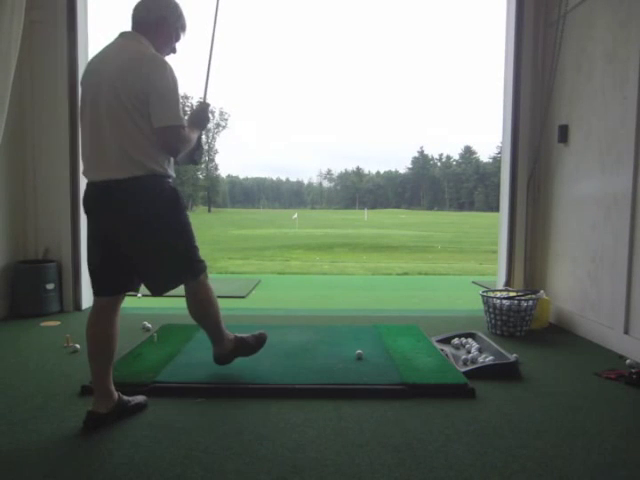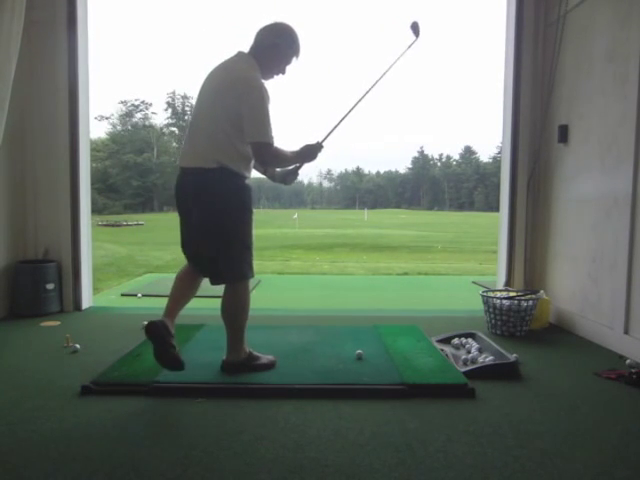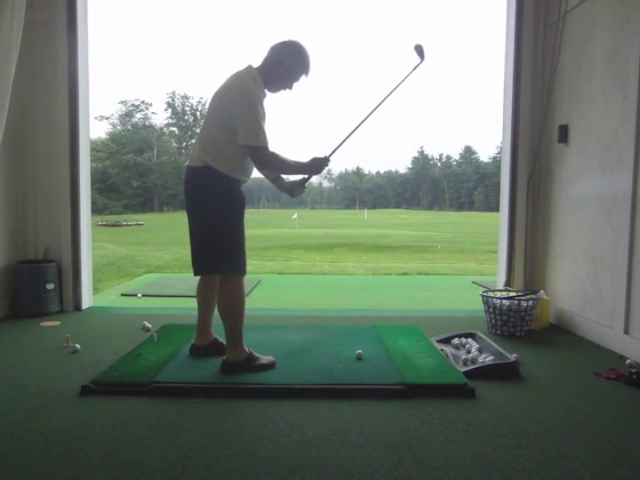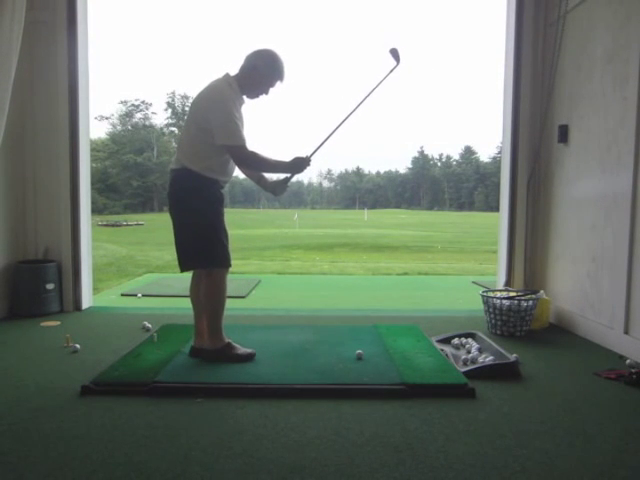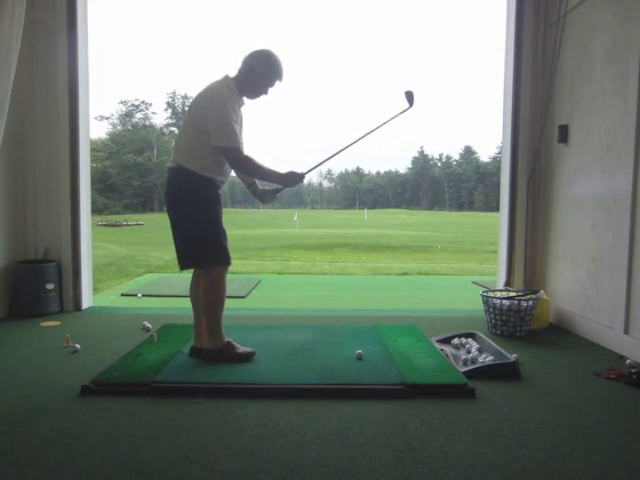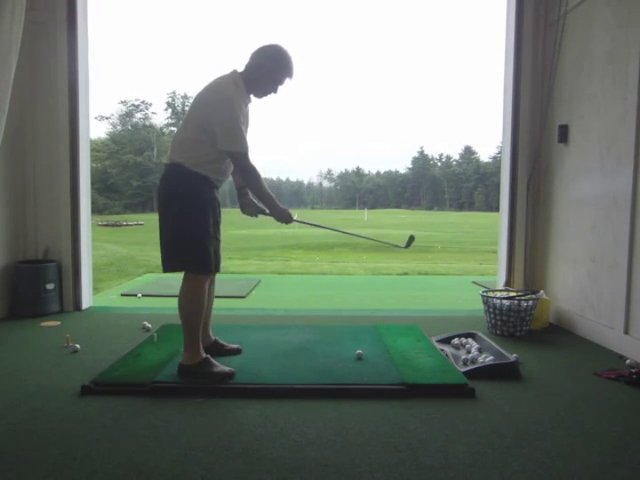
dt=0.7s
person 1, frame 1
left shoulder: (96, 63)
right shoulder: (155, 67)
right elbow: (173, 142)
left wrist: (182, 133)
right wrist: (195, 127)
left hip: (101, 191)
right hip: (145, 191)
left knee: (107, 297)
right knee: (193, 275)
left ankle: (103, 399)
right ankle: (224, 344)
person 1, frame 2
left shoulder: (223, 71)
right shoulder: (252, 86)
right elbow: (264, 153)
left wrist: (274, 173)
right wrist: (299, 157)
left hip: (191, 178)
right hip: (221, 185)
left knee: (198, 263)
right knee: (237, 275)
left ankle: (166, 321)
right ankle: (236, 354)
person 1, frame 3
left shoulder: (244, 85)
right shoulder: (247, 92)
left elbow: (254, 154)
right elbow: (260, 156)
left wrist: (283, 183)
right wrist: (306, 168)
left hip: (207, 183)
right hip: (215, 185)
left knee: (213, 267)
right knee: (231, 270)
left ankle: (204, 338)
right ankle: (236, 353)
person 1, frame 4
left shoulder: (227, 95)
right shoulder: (222, 97)
left elbow: (237, 155)
right elbow: (241, 156)
left wrist: (266, 183)
right wrist: (288, 166)
left hip: (198, 187)
right hip: (195, 187)
left knee: (206, 266)
right knee: (216, 266)
left ankle: (202, 339)
right ankle: (215, 342)
person 1, frame 5
left shoulder: (230, 98)
right shoulder: (219, 98)
left elbow: (234, 157)
right elbow: (236, 159)
left wrist: (255, 188)
right wrist: (280, 178)
left hip: (198, 188)
right hip: (191, 187)
left knee: (206, 266)
right knee: (216, 264)
left ankle: (203, 340)
right ankle: (215, 342)
person 1, frame 6
left shoulder: (235, 93)
right shoulder: (227, 97)
left elbow: (235, 160)
right elbow: (242, 163)
left wrist: (244, 196)
right wrist: (273, 206)
left hip: (199, 186)
right hip: (187, 186)
left knee: (208, 269)
right knee: (198, 271)
left ankle: (204, 339)
right ankle: (192, 358)
